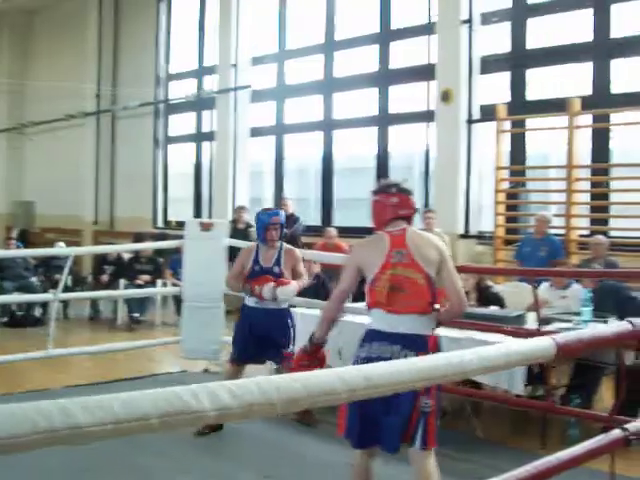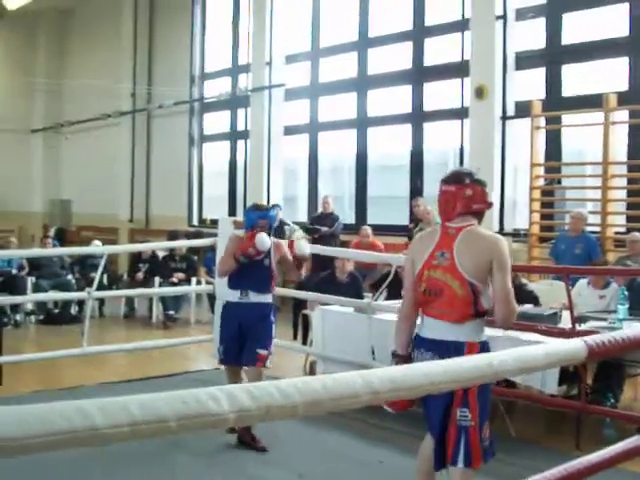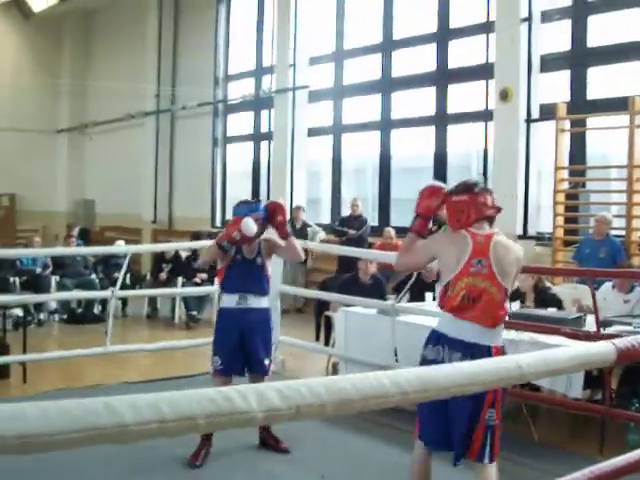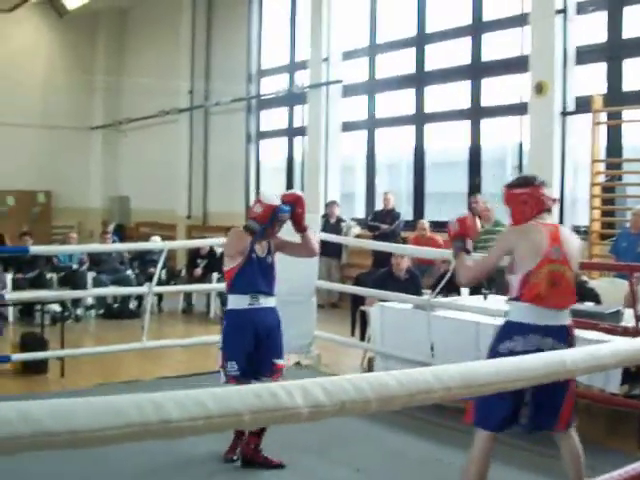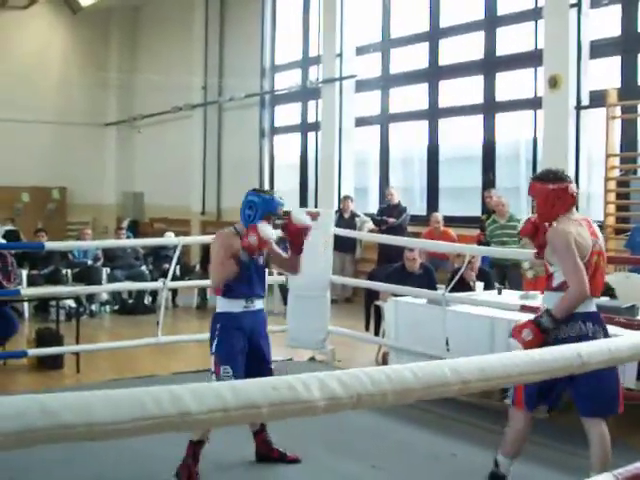
dt=0.5s
person 1, frame 1
left shoulder: (365, 248)
right shoulder: (433, 244)
left elbow: (334, 307)
right elbow: (459, 305)
left wrist: (314, 345)
left hip: (377, 345)
right hip: (419, 347)
left knee: (364, 446)
right knee: (422, 448)
person 1, frame 2
left shoulder: (421, 241)
right shoulder: (492, 245)
left elbow: (408, 308)
right elbow: (505, 318)
left wrist: (400, 359)
left hip: (424, 348)
right hip: (464, 354)
left knee: (436, 432)
person 1, frame 3
left shoulder: (445, 241)
right shoulder: (513, 251)
left elbow: (402, 263)
left wrist: (421, 221)
left hip: (441, 349)
right hip: (485, 356)
left knee: (425, 442)
person 1, frame 4
left shoulder: (516, 235)
right shoulder: (573, 239)
left elbow: (468, 276)
left wrist: (459, 243)
left hip: (518, 336)
right hip: (559, 339)
left knee: (487, 428)
right knee: (563, 430)
person 1, frame 5
left shoulder: (559, 232)
right shoulder: (591, 229)
left elbow: (579, 289)
left wrist: (542, 324)
right wrist: (542, 245)
left hip: (562, 326)
right hip: (591, 326)
left knee: (522, 408)
right knee: (594, 418)
person 2, frame 1
left shoulder: (291, 253)
right shoulder: (248, 252)
left elbow: (303, 280)
right elbow: (230, 281)
left wrist: (292, 286)
right wrist: (250, 287)
left hip: (278, 315)
right hip: (251, 312)
left knee: (287, 366)
right knee: (235, 366)
person 2, frame 2
left shoulder: (278, 246)
right shoulder: (236, 241)
left elbow: (295, 273)
right elbow: (221, 271)
left wrist: (298, 263)
right wrist: (246, 253)
left hip: (261, 311)
right hip: (233, 309)
left knee: (255, 371)
right knee: (232, 368)
left ankle: (245, 430)
person 2, frame 3
left shoulder: (268, 245)
right shoulder: (228, 241)
left elbow: (298, 257)
right elbow: (203, 261)
left wrist: (283, 229)
right wrist: (228, 239)
left hip: (258, 315)
right hip: (229, 315)
left knee: (258, 377)
right knee: (221, 379)
left ankle: (265, 432)
right ankle: (205, 440)
person 2, frame 4
left shoulder: (274, 243)
right shoulder: (240, 236)
left elbow: (312, 251)
right elbow: (233, 251)
left wrist: (300, 223)
right wrist: (255, 224)
left hip: (268, 315)
right hip: (239, 316)
left knee: (270, 382)
right knee: (238, 383)
left ankle: (252, 449)
right ankle: (239, 437)
person 2, frame 5
left shoulder: (264, 242)
right shoulder: (225, 239)
left elbow: (293, 268)
right elbow: (217, 282)
left wrist: (296, 244)
right wrist: (245, 252)
left hip: (256, 318)
right hip: (229, 321)
left ankle: (264, 445)
